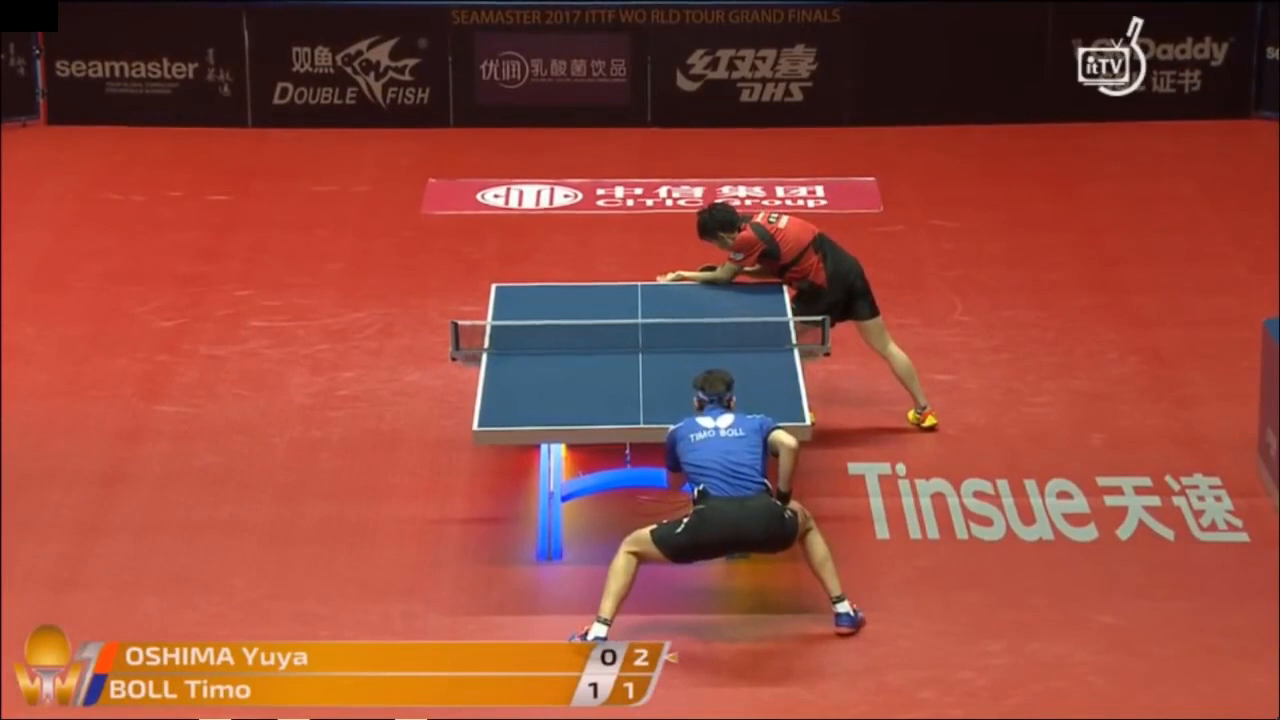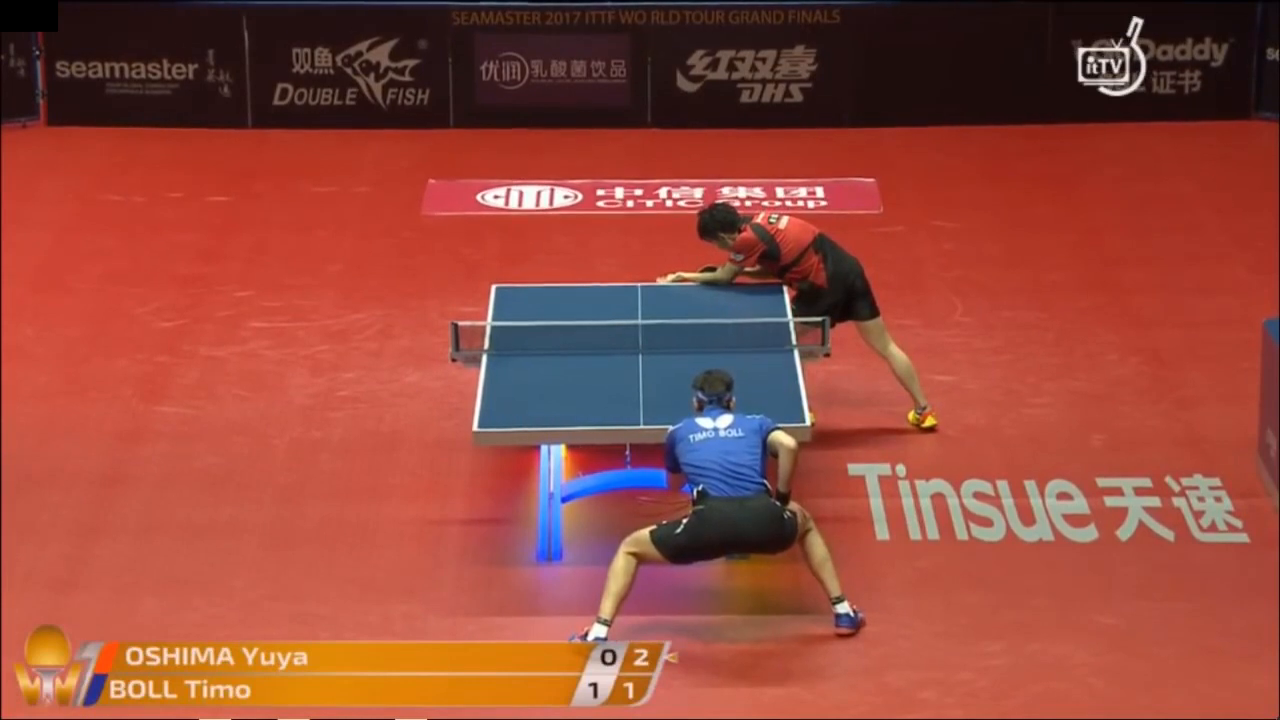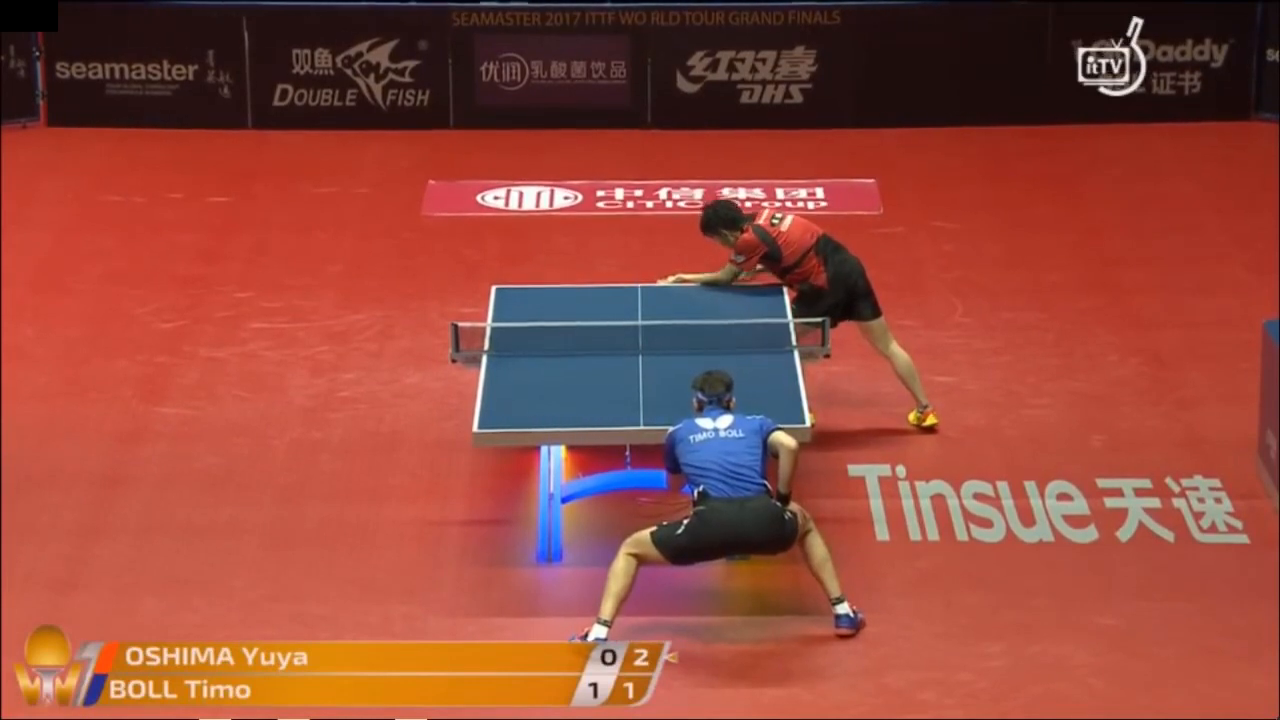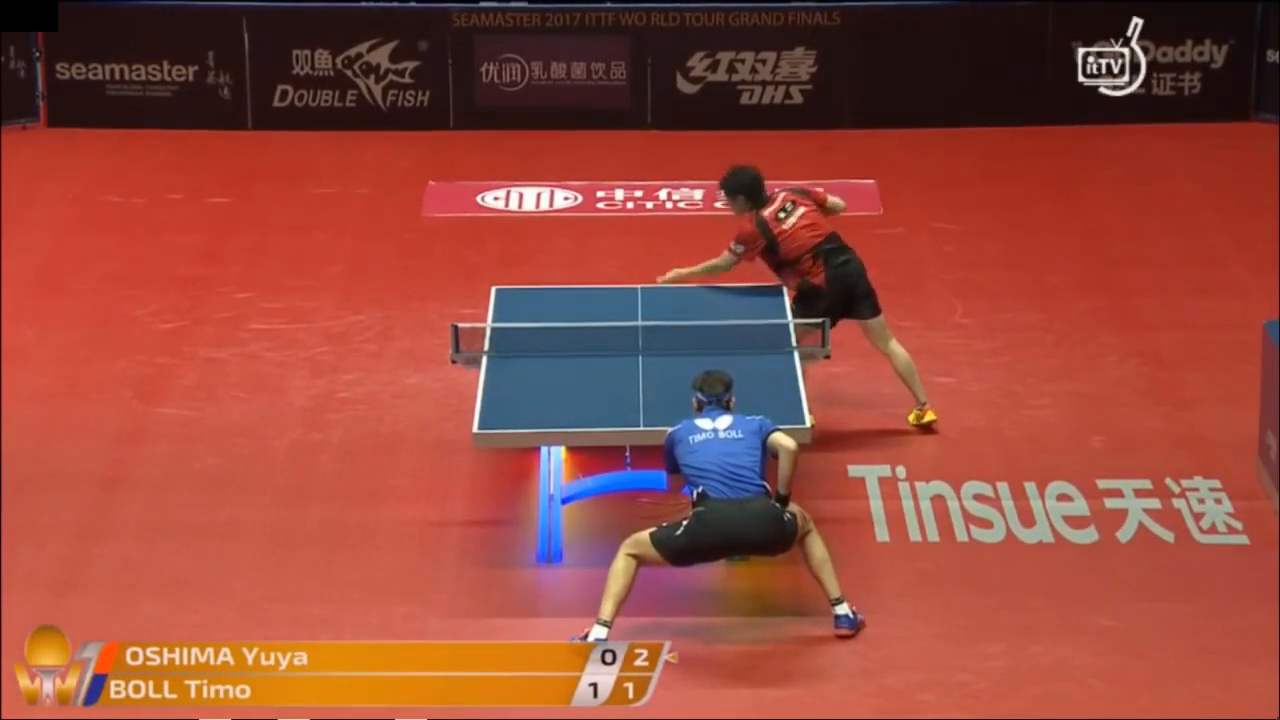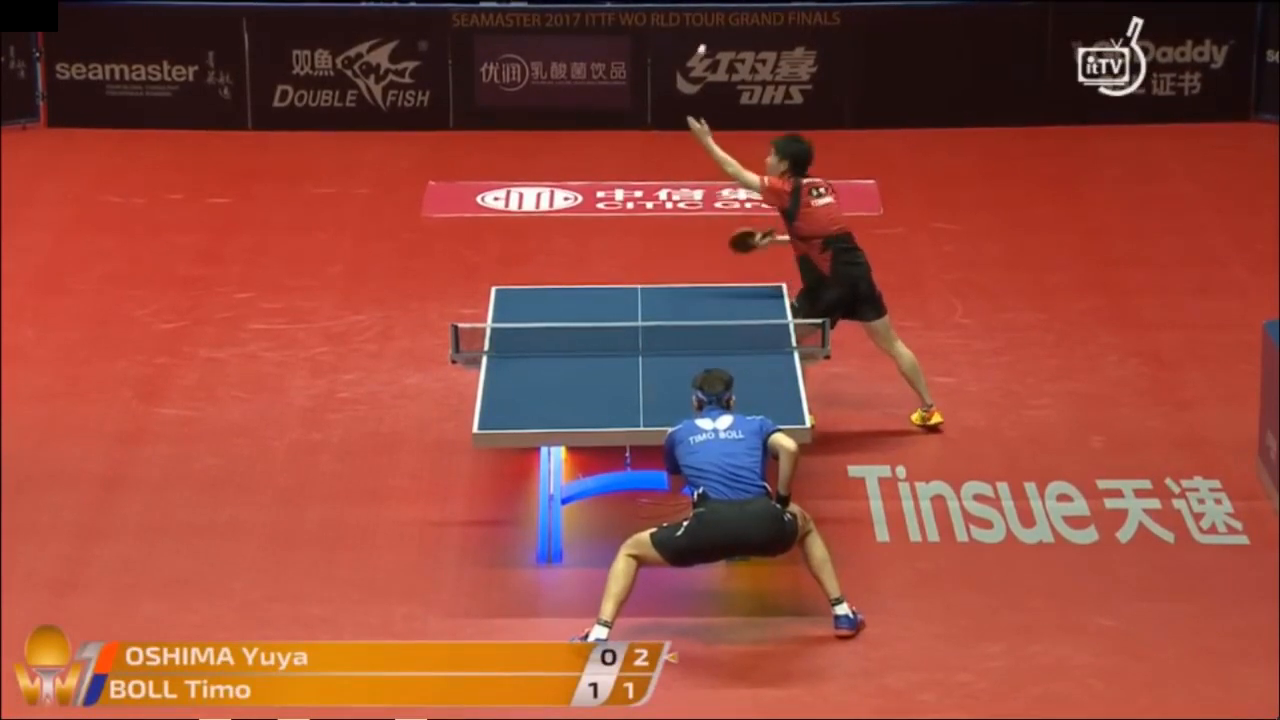
dt=0.4s
person 1, frame 1
left shoulder: (679, 432)
right shoulder: (757, 423)
right elbow: (789, 444)
right wrist: (783, 497)
left hip: (710, 523)
right hip: (763, 520)
left knee: (630, 548)
right knee: (805, 523)
left ankle: (597, 634)
right ankle: (843, 613)
person 1, frame 2
left shoulder: (679, 432)
right shoulder: (756, 423)
right elbow: (788, 445)
right wrist: (782, 498)
left hip: (710, 523)
right hip: (763, 520)
left knee: (629, 548)
right knee: (804, 523)
left ankle: (598, 635)
right ankle: (843, 614)
person 1, frame 3
left shoulder: (678, 433)
right shoulder: (756, 424)
right elbow: (789, 446)
right wrist: (783, 499)
left hip: (710, 524)
right hip: (763, 521)
left knee: (630, 550)
right knee: (804, 524)
left ankle: (598, 635)
right ankle: (843, 614)
person 1, frame 4
left shoulder: (678, 433)
right shoulder: (756, 424)
right elbow: (789, 447)
right wrist: (782, 499)
left hip: (710, 525)
right hip: (763, 522)
left knee: (630, 550)
right knee: (804, 525)
left ankle: (599, 636)
right ankle: (843, 615)
person 1, frame 5
left shoulder: (678, 434)
right shoulder: (757, 424)
right elbow: (789, 448)
right wrist: (783, 500)
left hip: (709, 527)
right hip: (763, 523)
left knee: (630, 550)
right knee: (804, 524)
left ankle: (599, 636)
right ankle: (842, 614)
person 2, frame 1
left shoulder: (748, 238)
right shoulder: (762, 220)
left elbow: (723, 277)
left wrist: (681, 275)
right wrist: (744, 269)
left hip: (825, 285)
right hip: (848, 268)
right knee: (885, 346)
right ankle: (923, 410)
person 2, frame 2
left shoulder: (748, 239)
right shoulder: (762, 220)
left elbow: (724, 278)
left wrist: (681, 277)
right wrist: (745, 270)
left hip: (826, 285)
right hip: (849, 268)
right knee: (885, 346)
right ankle: (923, 410)
person 2, frame 3
left shoulder: (750, 240)
right shoulder: (767, 216)
left elbow: (724, 278)
left wrist: (682, 278)
right wrist: (756, 269)
left hip: (827, 286)
right hip: (851, 268)
right knee: (887, 346)
right ankle: (924, 409)
person 2, frame 4
left shoulder: (754, 228)
right shoulder: (795, 195)
left elbow: (722, 265)
right elbow: (839, 206)
left wrist: (681, 273)
left hip: (823, 286)
right hip: (851, 267)
right knee: (887, 343)
right ankle: (923, 408)
person 2, frame 5
left shoulder: (787, 191)
right shoulder: (823, 188)
left elbow: (737, 173)
left wrist: (706, 140)
right wrist: (775, 238)
left hip: (828, 282)
right hip: (858, 269)
right knee: (891, 344)
right ankle: (928, 409)
